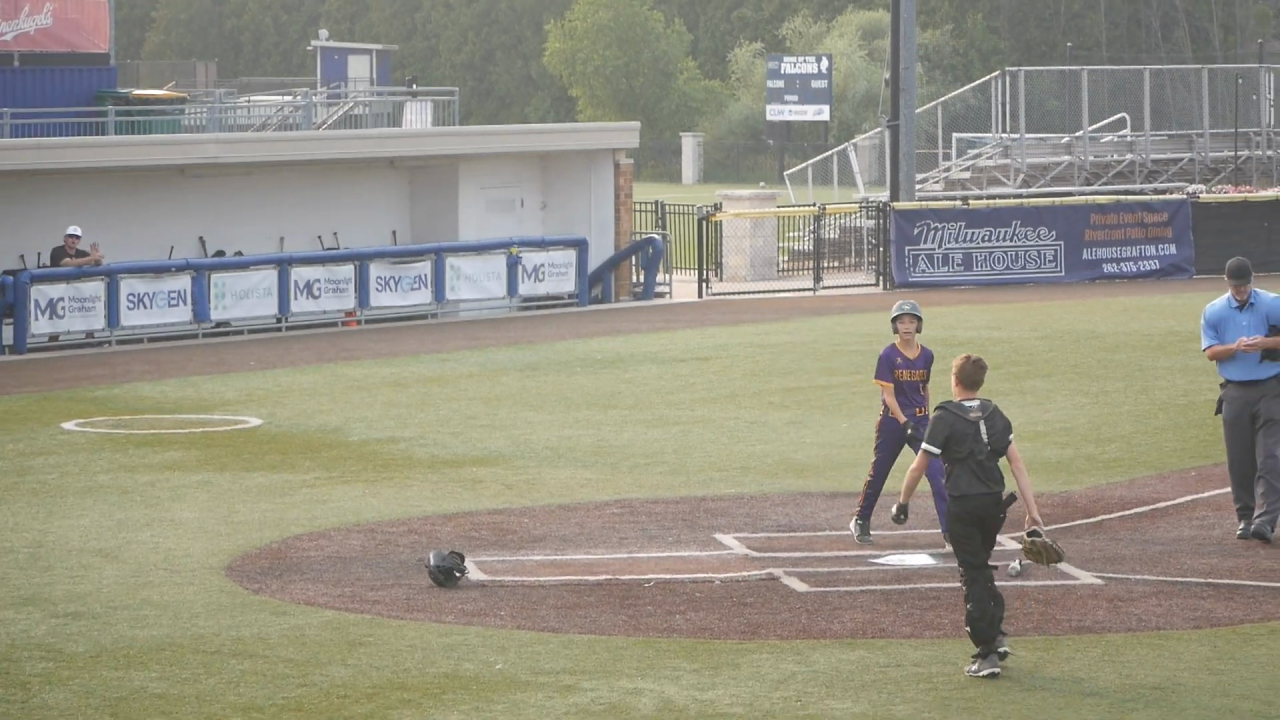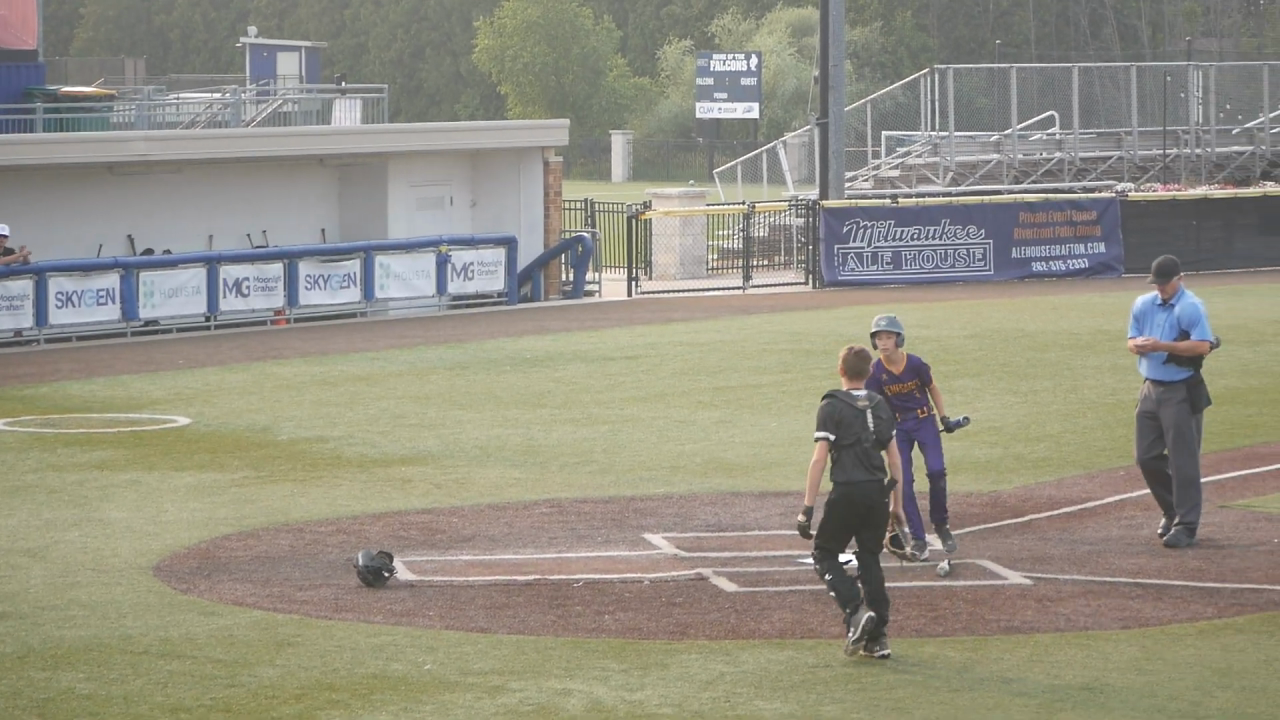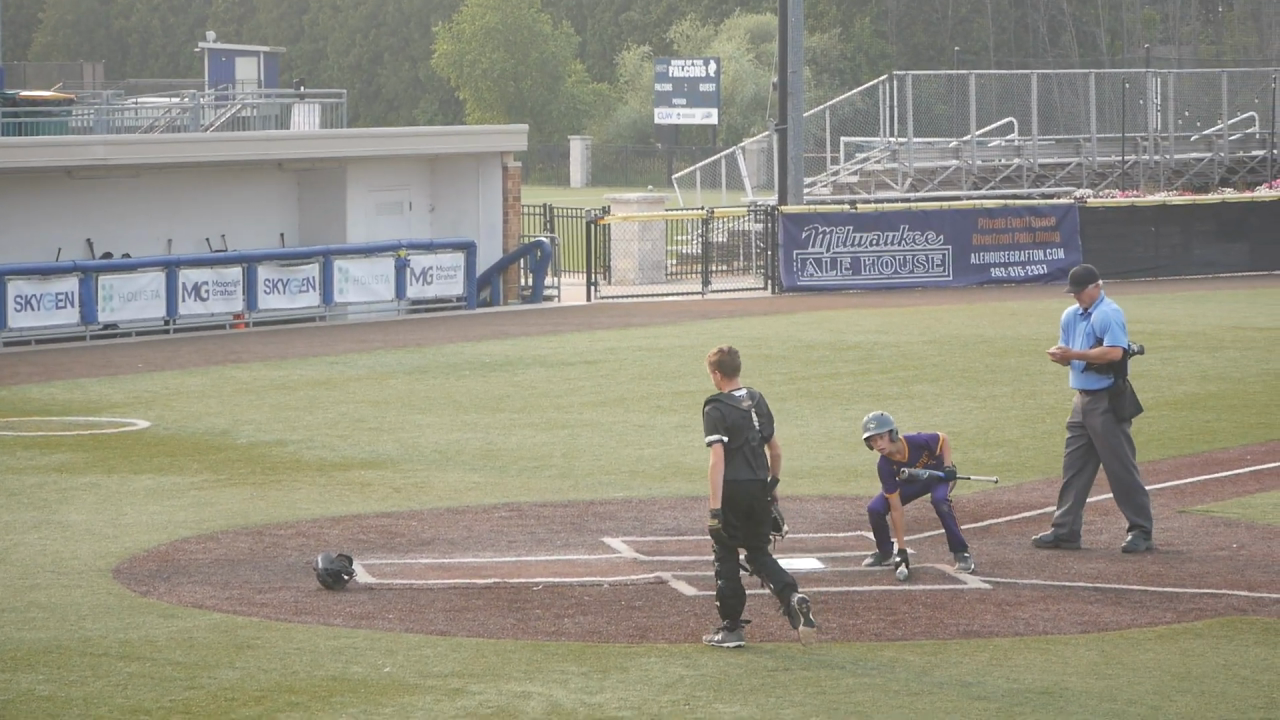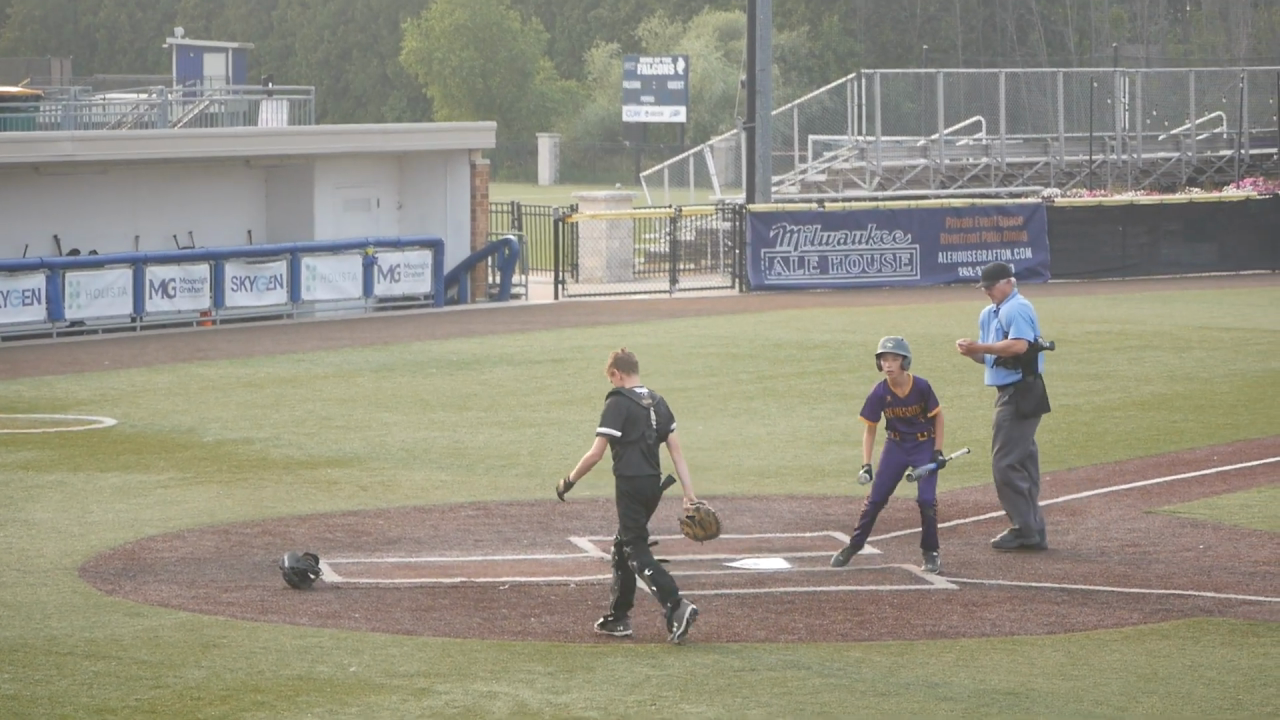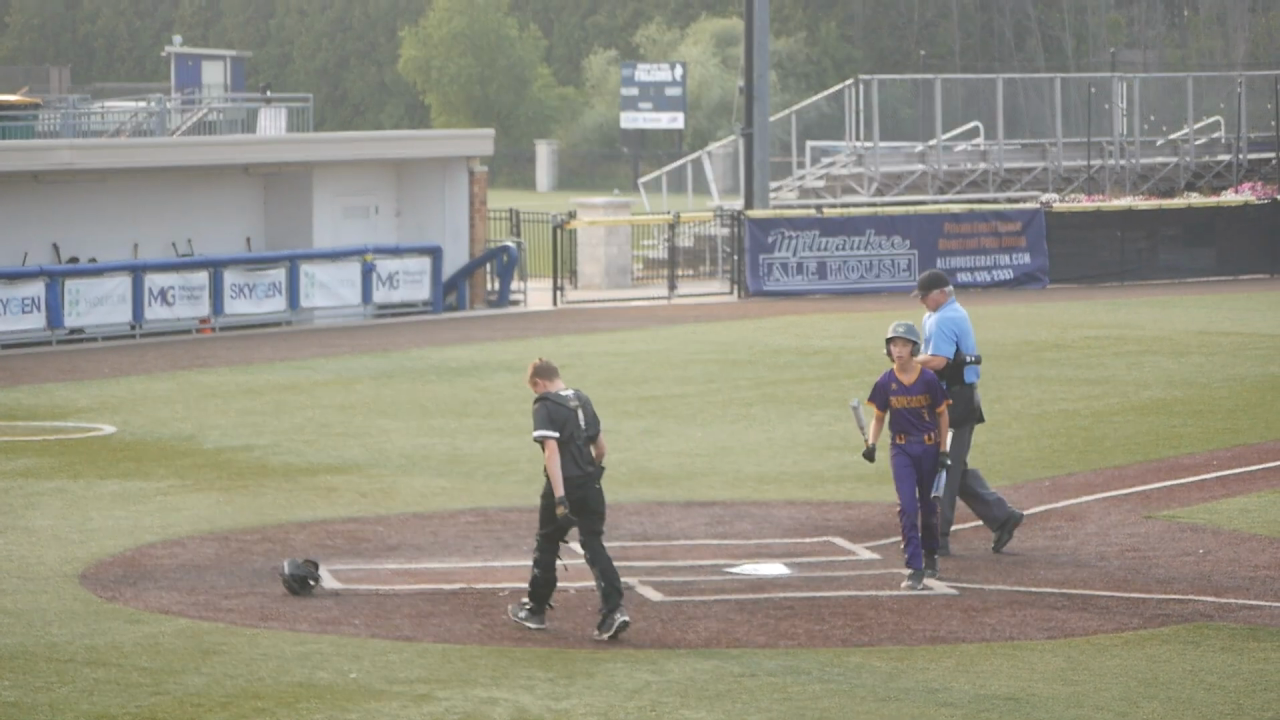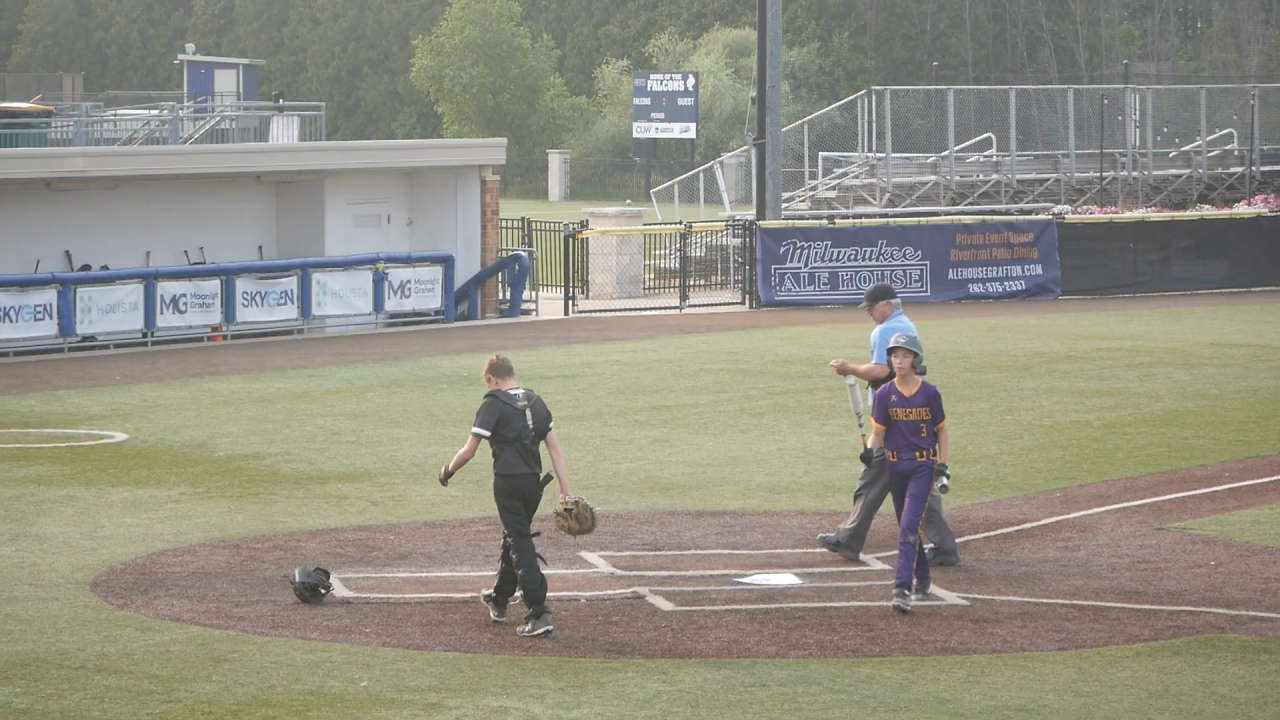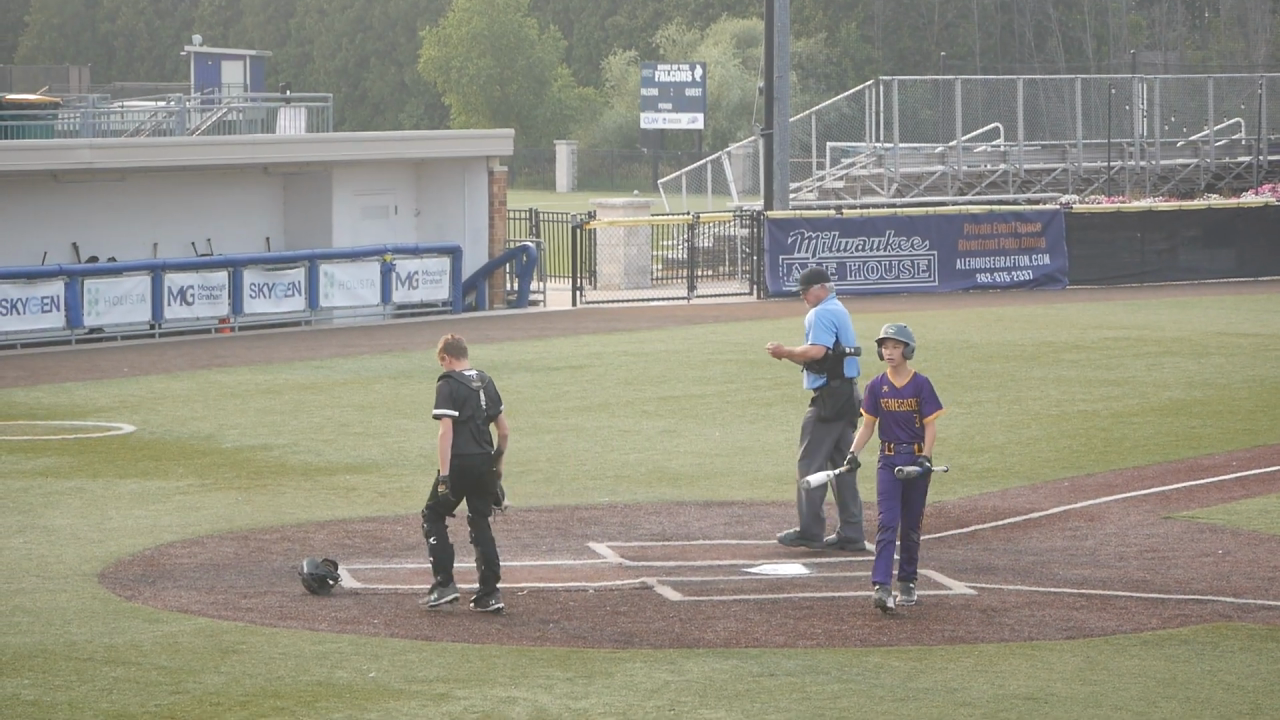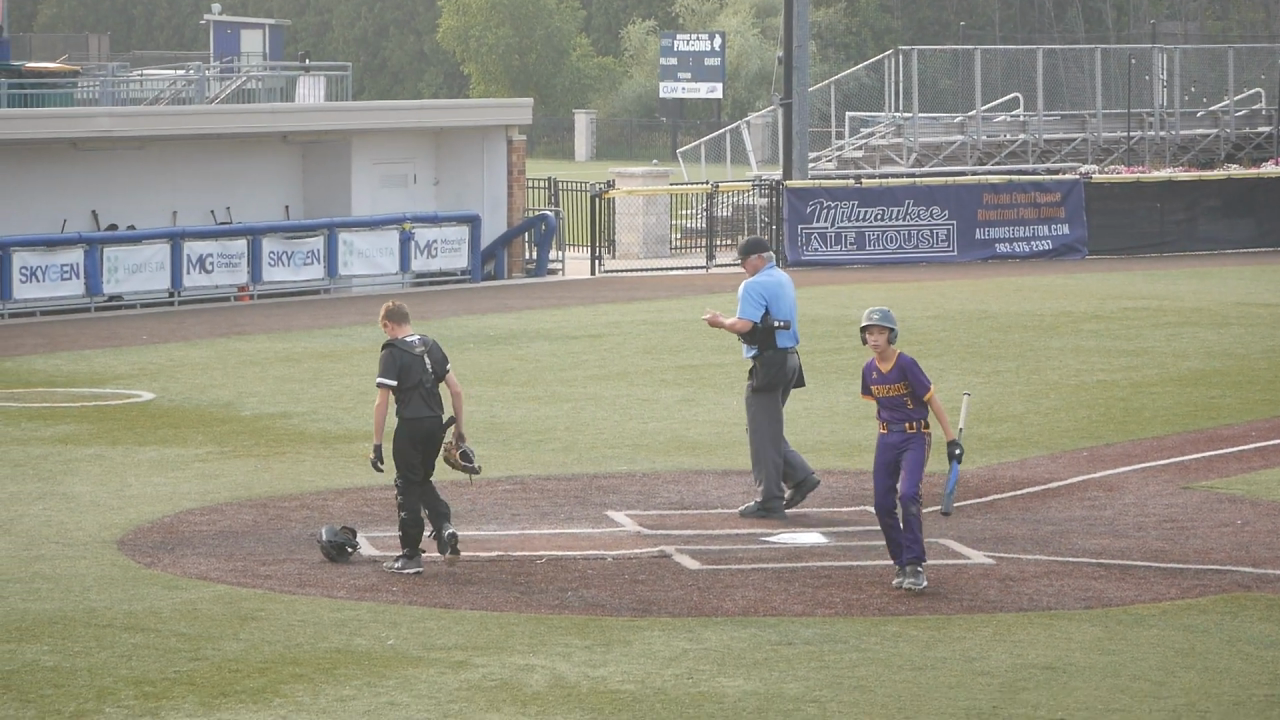
dt=0.5s
person 1, frame 1
left shoulder: (944, 418)
right shoulder: (995, 415)
left elbow: (919, 467)
right elbow: (1017, 463)
right wrist: (1032, 510)
left hip: (962, 506)
right hip: (994, 504)
left knee: (973, 576)
right knee: (982, 569)
left ankle: (987, 653)
right ankle: (995, 635)
person 1, frame 2
left shoulder: (831, 406)
right shoulder: (881, 406)
left elbow: (819, 459)
right elbow: (894, 459)
left wrist: (807, 507)
right wrist: (895, 503)
left hip: (847, 492)
right hip: (878, 492)
left knee: (825, 555)
right knee: (870, 561)
left ankle: (857, 611)
right ankle: (877, 638)
person 1, frame 3
left shoulder: (715, 409)
right shoulder: (758, 401)
left elbow: (717, 462)
right elbow: (774, 450)
left wrist: (714, 510)
right wrist: (770, 485)
left hip: (735, 491)
right hip: (761, 490)
left knee: (726, 558)
right knee: (759, 555)
left ankle: (731, 628)
right ankle: (794, 600)
person 1, frame 4
left shoulder: (617, 403)
right shoulder: (658, 402)
left elbow: (596, 453)
right elbow: (677, 451)
left wrist: (568, 481)
right wrist: (689, 493)
left hip: (630, 486)
right hip: (653, 485)
left knee: (639, 555)
right knee: (626, 547)
left ankle: (677, 607)
right ankle: (618, 617)
person 1, frame 5
left shoulder: (545, 407)
right shoulder: (583, 402)
left elbow: (551, 454)
right elbow: (600, 449)
left wrist: (560, 499)
left hip: (561, 488)
right hip: (590, 485)
left knee: (546, 547)
right knee: (594, 547)
left ankle: (535, 610)
right ankle: (613, 610)
person 1, frame 6
left shoulder: (492, 405)
right shoulder: (536, 402)
left elbow: (469, 451)
right elbow: (555, 448)
left wrist: (448, 470)
right wrist: (566, 490)
left hip: (508, 483)
right hip: (533, 482)
left knee: (520, 546)
right knee: (515, 540)
left ankle: (539, 614)
right ankle: (499, 600)
person 1, frame 7
left shoulder: (448, 385)
right shoulder: (487, 383)
left elbow: (446, 432)
right elbow: (503, 430)
left wrist: (443, 476)
right wrist: (498, 465)
left hip: (461, 464)
right hip: (486, 463)
left knee: (433, 517)
right knee: (481, 525)
left ankle: (445, 583)
right ankle: (489, 594)
person 1, frame 8
left shoulder: (391, 353)
right shoulder: (432, 346)
left elbow: (382, 403)
right elbow: (456, 390)
left wrist: (376, 444)
right wrist: (459, 427)
left hip: (410, 428)
right hip: (435, 425)
left knee: (408, 489)
right knee: (423, 483)
left ankle: (411, 556)
right ankle: (445, 527)
person 2, frame 1
right shoulder: (1213, 311)
right elbow: (1210, 352)
right wrist: (1234, 347)
right hip: (1236, 392)
right knee: (1239, 459)
right ankle: (1247, 516)
person 2, frame 2
left shoulder: (1192, 307)
right shoulder: (1142, 304)
left elbow: (1203, 346)
right elbow: (1133, 340)
left wrist: (1161, 345)
right wrist: (1138, 345)
left hip: (1182, 393)
right hip: (1150, 389)
left knee: (1183, 461)
right knee: (1146, 456)
left ankle: (1186, 524)
right ankle: (1173, 511)
person 2, frame 3
left shoulder: (1109, 314)
right shoulder: (1070, 315)
left elbow: (1114, 353)
left wrist: (1074, 354)
right wrist: (1059, 355)
left hip: (1108, 401)
right hip: (1082, 400)
left knee: (1121, 468)
right knee: (1074, 466)
left ankle: (1141, 530)
right ankle: (1065, 530)
person 2, frame 4
left shoulder: (1018, 308)
right shoulder: (989, 313)
left elbow: (1018, 345)
right elbow: (990, 355)
left wrist: (980, 346)
right wrist: (972, 351)
left hip: (1021, 394)
right hip: (1010, 394)
left knee: (1007, 463)
right knee: (1021, 463)
left ankle: (1027, 528)
right ankle: (1031, 530)
person 2, frame 5
left shoulder: (942, 320)
right shoulder: (954, 314)
left elbow: (936, 361)
left hip: (952, 401)
right hip: (963, 400)
right knee: (956, 470)
left ankle: (936, 538)
right ankle: (1002, 516)
person 2, frame 6
left shoulder: (888, 331)
right shoulder: (907, 327)
left elbow: (879, 371)
left wrist: (848, 368)
right wrist: (853, 370)
right knee: (874, 477)
left ankle: (944, 546)
right ankle: (850, 538)
person 2, frame 7
left shoulder: (822, 313)
right shoulder: (839, 310)
left elbow: (815, 352)
left wrist: (785, 351)
right wrist: (787, 353)
left hip: (830, 397)
right hip: (845, 395)
left knee: (810, 462)
right knee: (841, 466)
left ankle: (810, 531)
right ankle: (852, 533)
person 2, frame 8
left shoulder: (755, 285)
right shoulder: (784, 280)
left elbow: (743, 325)
left wrist: (719, 321)
right wrist: (723, 321)
left hip: (768, 364)
right hip: (788, 360)
left knee: (764, 433)
right knee: (768, 429)
left ankle: (769, 500)
right ankle: (800, 477)
person 3, frame 1
left shoulder: (927, 355)
right shoulder: (888, 355)
right elbow: (888, 395)
right wrist: (904, 423)
left hip: (920, 421)
right hip: (893, 421)
left knee: (937, 474)
right knee: (879, 473)
left ankle: (950, 533)
right ankle: (861, 520)
person 3, frame 2
left shoulder: (916, 364)
right shoulder: (873, 373)
left elbow: (932, 387)
left wrist: (943, 416)
left hip: (924, 421)
right hip: (897, 425)
left knee: (936, 471)
right knee: (903, 479)
left ankle: (942, 527)
right ankle: (918, 540)
person 3, frame 3
left shoulder: (917, 440)
right shoulder: (885, 465)
left elbow: (944, 438)
right elbow: (896, 507)
left wrist: (948, 466)
right wrist: (901, 549)
left hip: (939, 473)
right hip: (913, 481)
left knee: (940, 500)
right knee: (875, 509)
left ankle: (961, 553)
right ankle: (885, 552)
person 3, frame 4
left shoulder: (921, 386)
right shoulder: (879, 393)
left elbow: (938, 416)
right elbow: (870, 431)
left wrist: (938, 450)
right wrist: (866, 466)
left hip: (923, 444)
right hip: (896, 445)
left knee: (926, 499)
right knee: (876, 498)
left ankle: (931, 552)
right ankle: (853, 545)
person 3, frame 5
left shoulder: (929, 379)
right shoulder: (885, 382)
left elbow: (942, 415)
right elbow: (879, 418)
left wrist: (943, 451)
right wrist: (871, 444)
left hip: (928, 447)
right hip: (901, 448)
left knee: (929, 506)
right knee: (908, 506)
left ankle: (930, 556)
right ankle: (915, 568)
person 3, frame 6
left shoulder: (930, 393)
right shoulder: (884, 394)
left elbow: (941, 431)
right elbow: (878, 433)
left wrist: (942, 465)
right wrist: (871, 448)
left hip: (924, 465)
right hip: (896, 465)
left knee: (910, 525)
right knee: (907, 526)
left ankle: (902, 590)
right ankle: (922, 576)
person 3, frame 7
left shoulder: (921, 384)
right shoulder: (876, 385)
left elbow: (930, 425)
right elbow: (868, 424)
left wrist: (926, 457)
right wrist: (854, 452)
left hip: (915, 458)
right hip: (888, 459)
left knee: (911, 524)
right knee: (887, 521)
left ankle: (907, 581)
right ankle: (881, 587)
person 3, frame 8
left shoulder: (906, 364)
right shoulder: (868, 370)
left elbow: (933, 401)
left wrist: (951, 439)
left hip: (915, 437)
right hip: (886, 438)
left knee: (908, 496)
right knee: (882, 504)
left ankle: (916, 565)
right ankle: (904, 563)
